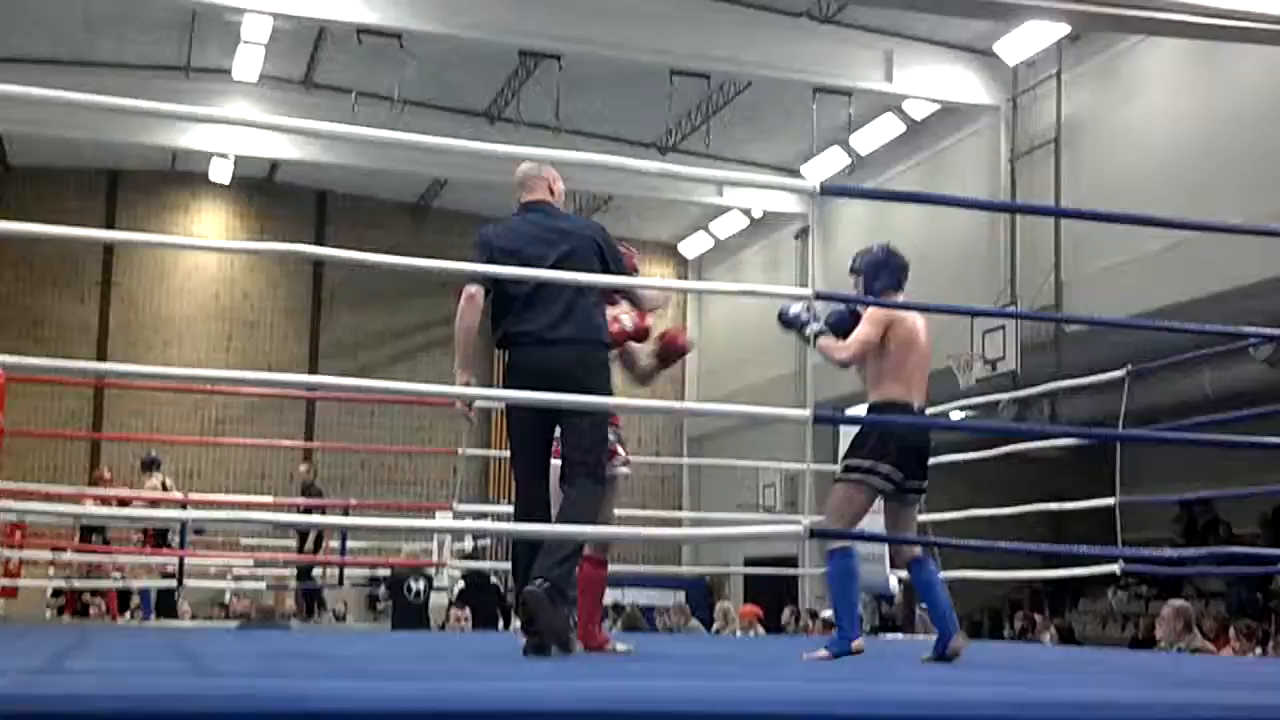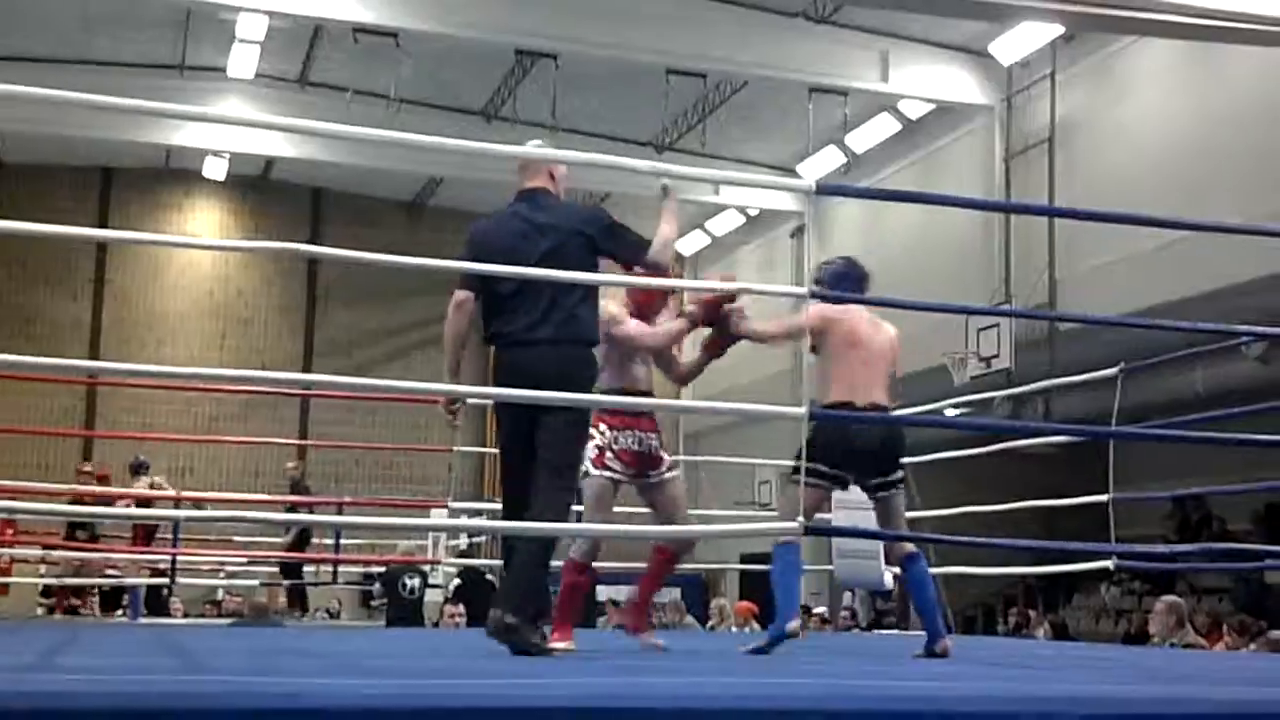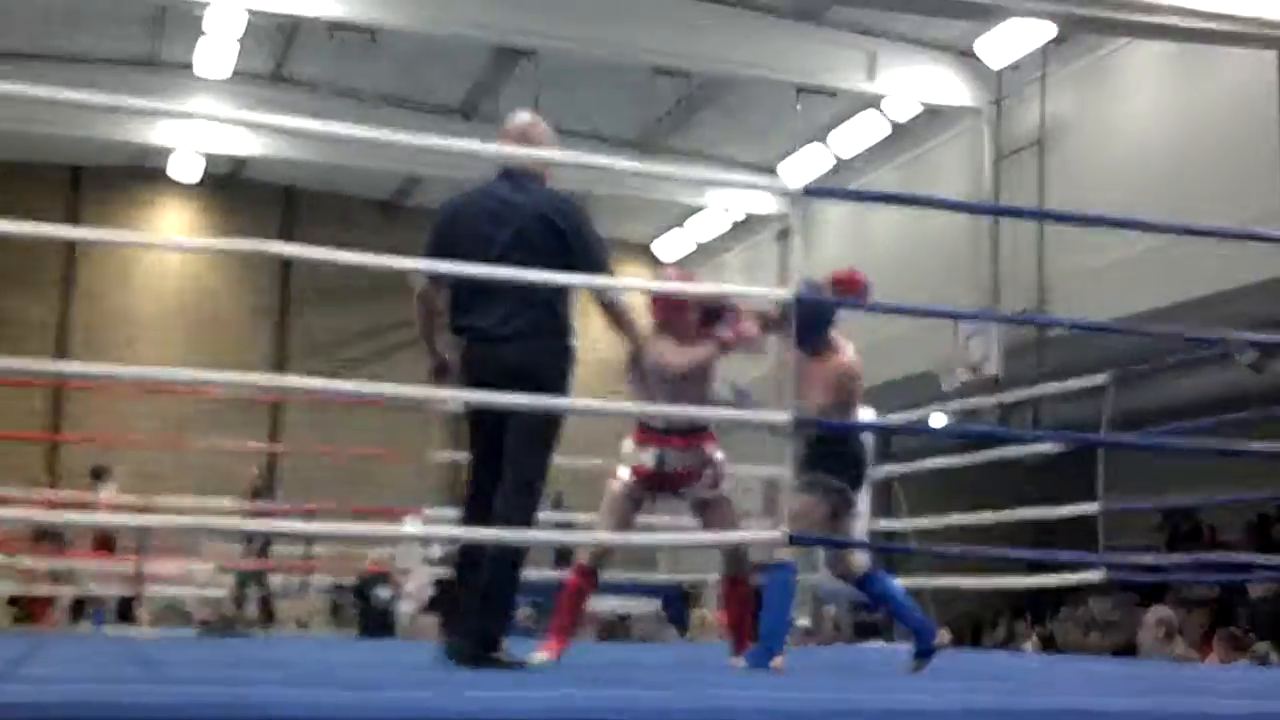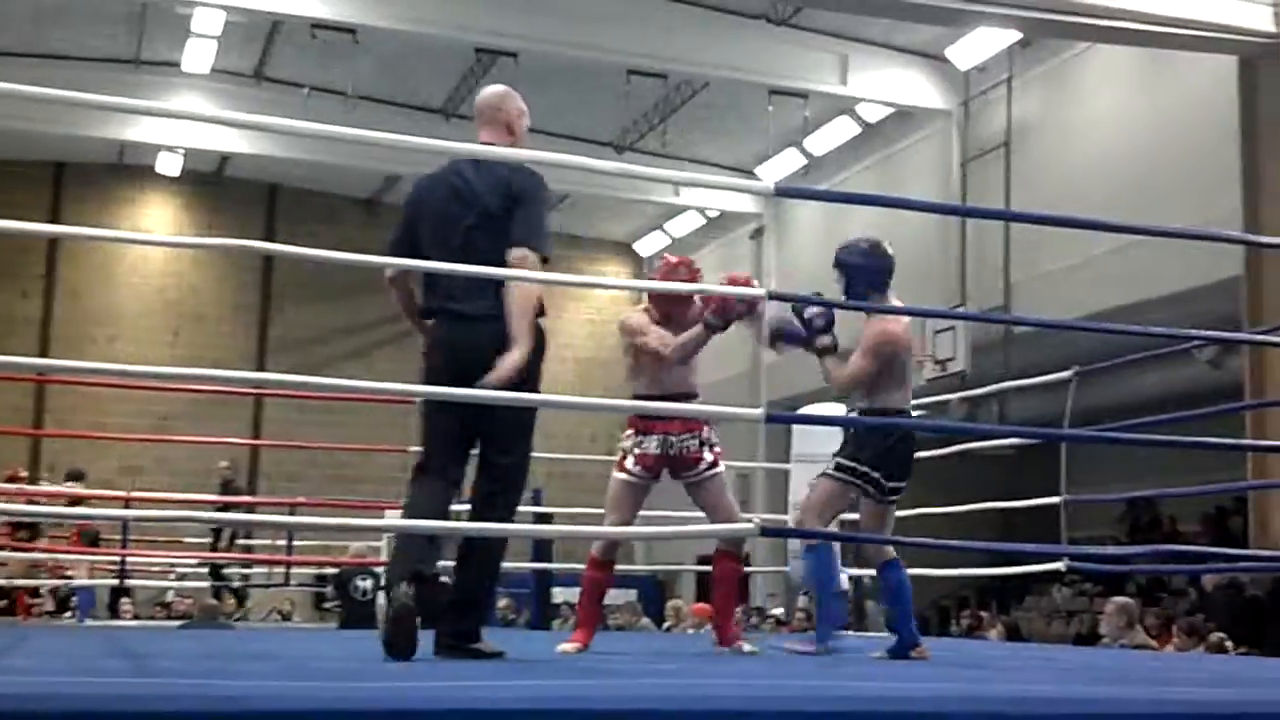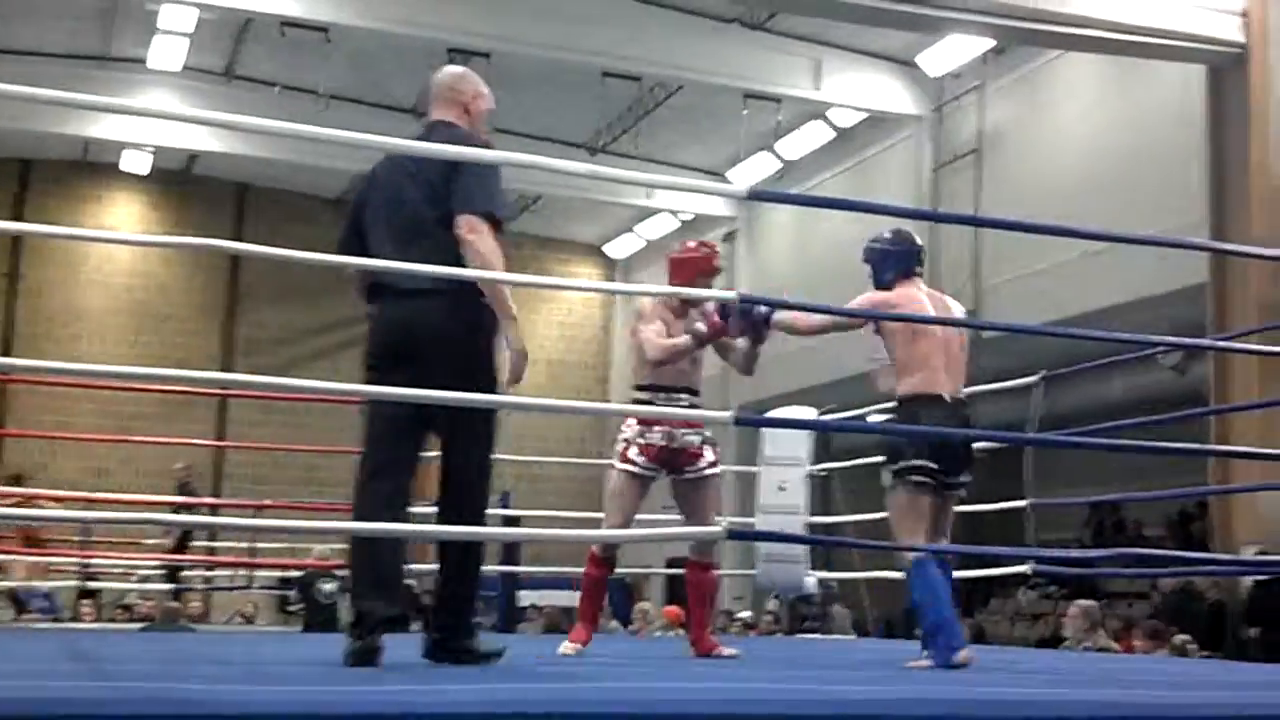
dt=0.3s
person 1, frame 1
left shoulder: (495, 237)
right shoulder: (590, 232)
left elbow: (473, 298)
right elbow: (637, 299)
left wrist: (464, 369)
left hip: (527, 365)
right hip: (585, 363)
left knee: (530, 490)
right knee: (585, 479)
left ankle: (537, 628)
right ankle: (550, 579)
person 1, frame 2
left shoulder: (487, 231)
right shoulder: (587, 220)
left elbow: (462, 303)
right elbow: (655, 259)
left wrist: (452, 378)
right wrist: (670, 214)
left hip: (513, 367)
right hip: (569, 363)
left knee: (519, 489)
right knee: (556, 485)
left ankle: (522, 607)
right ankle: (515, 608)
person 1, frame 3
left shoulder: (461, 207)
right shoulder: (561, 208)
left elbow: (427, 288)
right elbow: (602, 290)
left wrist: (435, 350)
right wrist: (640, 346)
left hip: (481, 357)
right hip: (540, 357)
left knee: (483, 487)
right knee: (518, 491)
left ankle: (466, 613)
right ankle: (481, 634)
person 1, frame 4
left shoulder: (427, 188)
right shoulder: (523, 182)
left elbow: (396, 274)
right elbow: (521, 265)
right wrist: (521, 345)
left hip: (449, 341)
right hip: (502, 341)
left knee: (435, 469)
right knee: (497, 484)
left ankle: (409, 580)
right ankle: (459, 627)
person 1, frame 5
left shoulder: (383, 167)
right shoulder: (471, 153)
left elbow: (354, 257)
right elbow: (471, 233)
right wrist: (511, 319)
left hip: (391, 323)
right hip: (452, 319)
left knee: (383, 471)
right knee: (465, 474)
left ankle: (367, 624)
right ankle: (450, 629)
person 2, frame 1
left shoulder: (881, 311)
right shoulder: (916, 320)
left elbow: (844, 356)
left wrist: (811, 328)
right wrist: (845, 328)
left hip: (887, 428)
right hip: (914, 430)
left knee: (835, 527)
right knee: (905, 541)
left ankle: (848, 635)
right ankle: (949, 635)
person 2, frame 2
left shoulder: (827, 314)
right shoulder: (887, 330)
left elbow: (765, 332)
left wrist: (734, 320)
left hip: (839, 429)
right hip: (883, 431)
left knee: (788, 526)
right knee: (899, 539)
left ankle: (786, 618)
right ankle: (937, 636)
person 2, frame 3
left shoulder: (841, 365)
right shoulder: (810, 335)
left elbow: (808, 422)
left hip: (834, 455)
right hip: (825, 452)
right knee: (847, 562)
left ankle: (769, 650)
right ankle: (926, 634)
person 2, frame 4
left shoulder: (885, 329)
right shoulder: (883, 309)
left elbow: (842, 383)
right elbow: (862, 363)
left wrist: (821, 338)
right wrist: (805, 335)
left hip: (881, 436)
right hip: (883, 434)
left knee: (810, 519)
right knee: (876, 545)
left ankle: (827, 628)
right ankle: (908, 640)
person 2, frame 5
left shoulder: (883, 301)
right shoulder: (953, 307)
left elbow: (812, 322)
left wrist: (766, 314)
left hip: (918, 421)
right hip: (956, 422)
left knee: (912, 542)
right knee: (935, 538)
left ankle: (949, 644)
right ankle: (945, 634)
person 3, frame 1
left shoulder: (615, 316)
left elbow: (642, 375)
left wrist: (664, 354)
right wrist: (612, 336)
left hip: (605, 422)
left knee: (600, 534)
left ankle: (591, 631)
person 3, frame 2
left shoulder: (650, 325)
right shoulder: (610, 313)
left elbow: (680, 376)
right elbow: (655, 341)
left wrist: (712, 349)
right wrist: (698, 314)
left hip: (647, 430)
right hip: (611, 430)
left knee: (682, 533)
right knee: (595, 534)
left ankle: (638, 613)
right ankle: (561, 626)
person 3, frame 3
left shoulder: (712, 324)
right shoulder: (648, 333)
right elbow: (679, 366)
right wrist: (725, 342)
left hip: (695, 447)
right hip: (648, 445)
left knee: (736, 551)
right knee: (601, 543)
left ankle: (744, 644)
right ankle: (557, 637)
person 3, frame 4
left shoulder: (696, 309)
right shoulder: (634, 322)
left elbow: (745, 313)
right elbow: (673, 351)
left wrist: (746, 304)
right wrist: (715, 317)
left hip: (691, 430)
right hip: (646, 432)
left knee: (731, 524)
right knee: (611, 534)
left ankle: (727, 630)
right ankle: (584, 629)
person 3, frame 5
left shoulder: (703, 312)
right shoulder: (650, 308)
left elbow: (744, 365)
right elbow: (655, 356)
left wrist: (755, 332)
right wrist: (706, 330)
left hip: (689, 428)
right hip: (646, 426)
left knee: (706, 535)
right knee: (614, 528)
left ankle: (701, 637)
right ankle: (584, 627)
